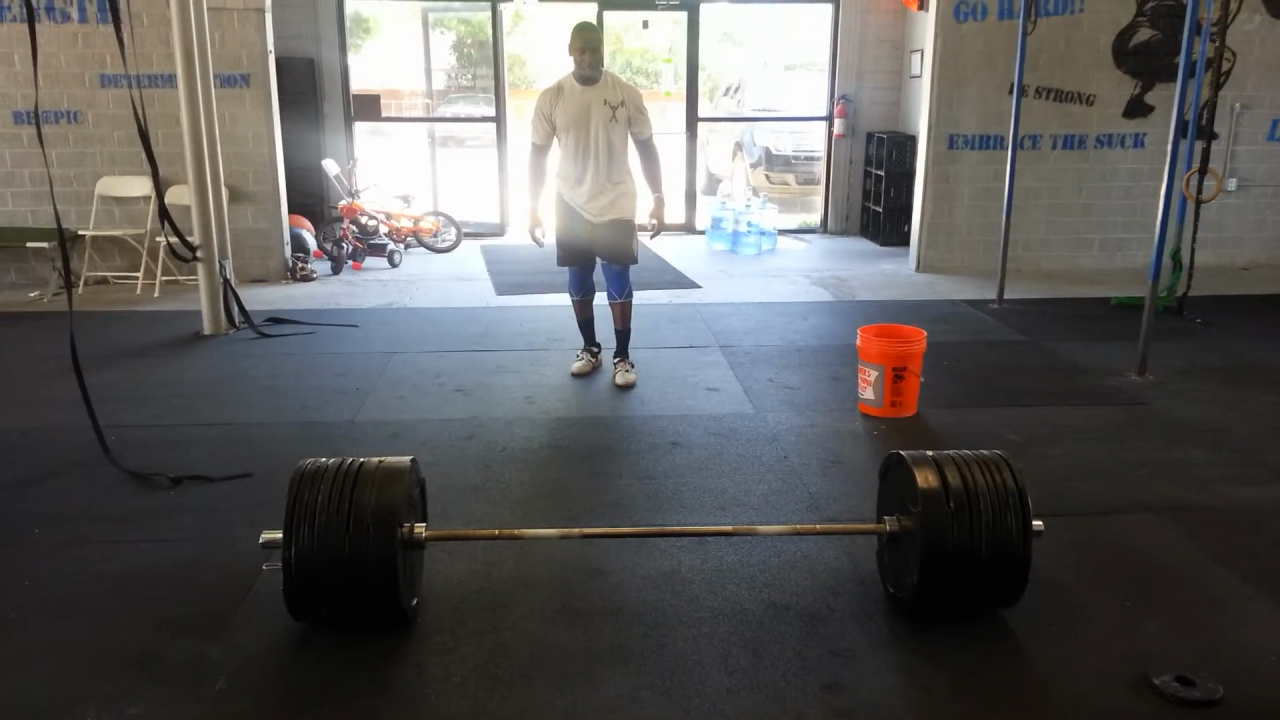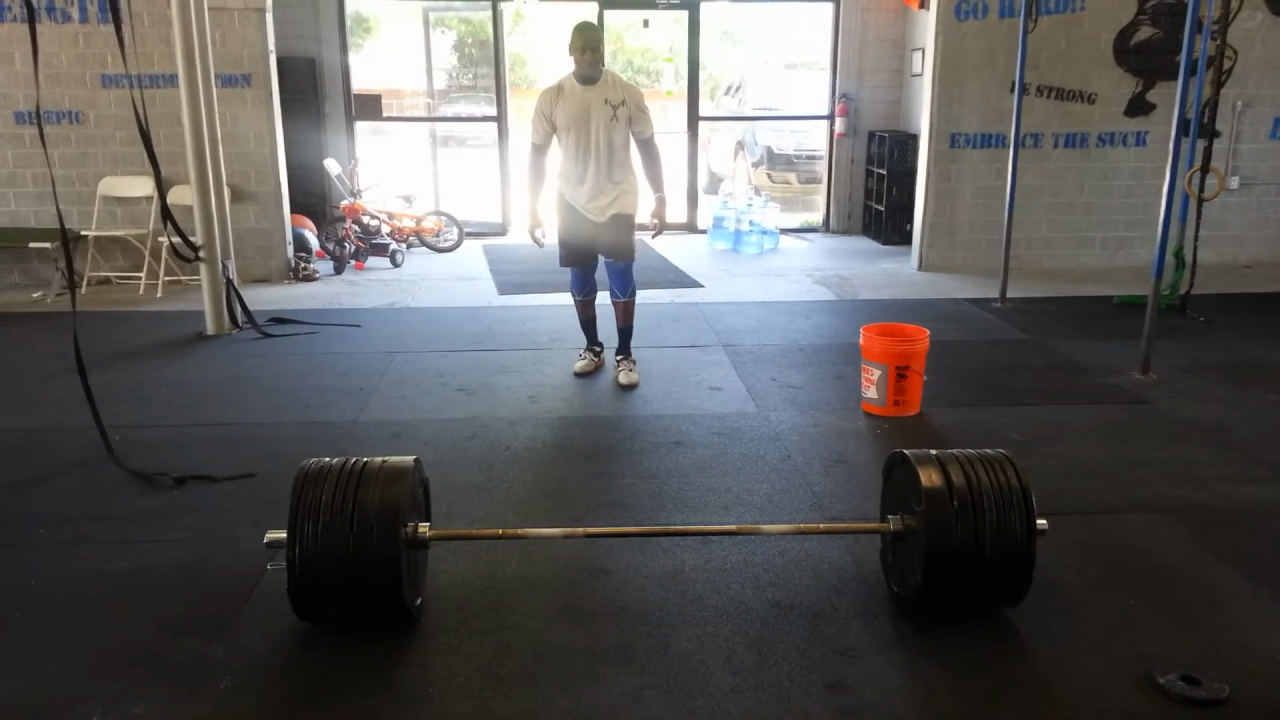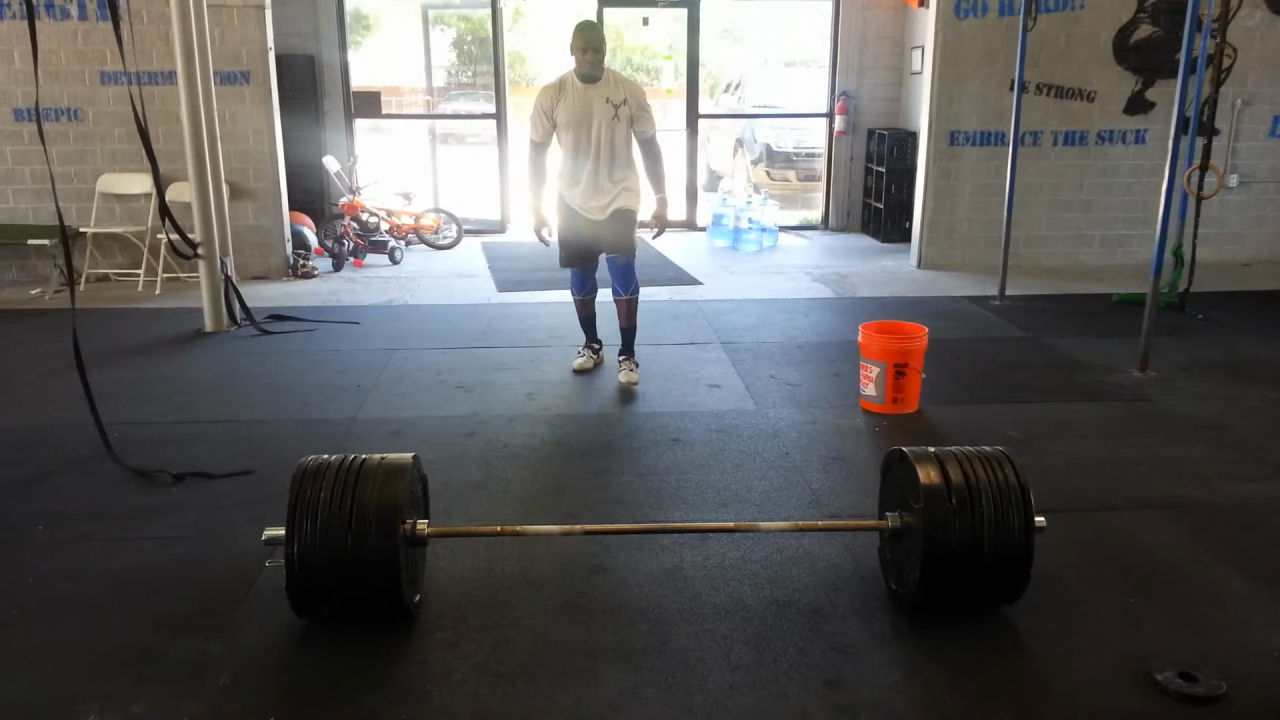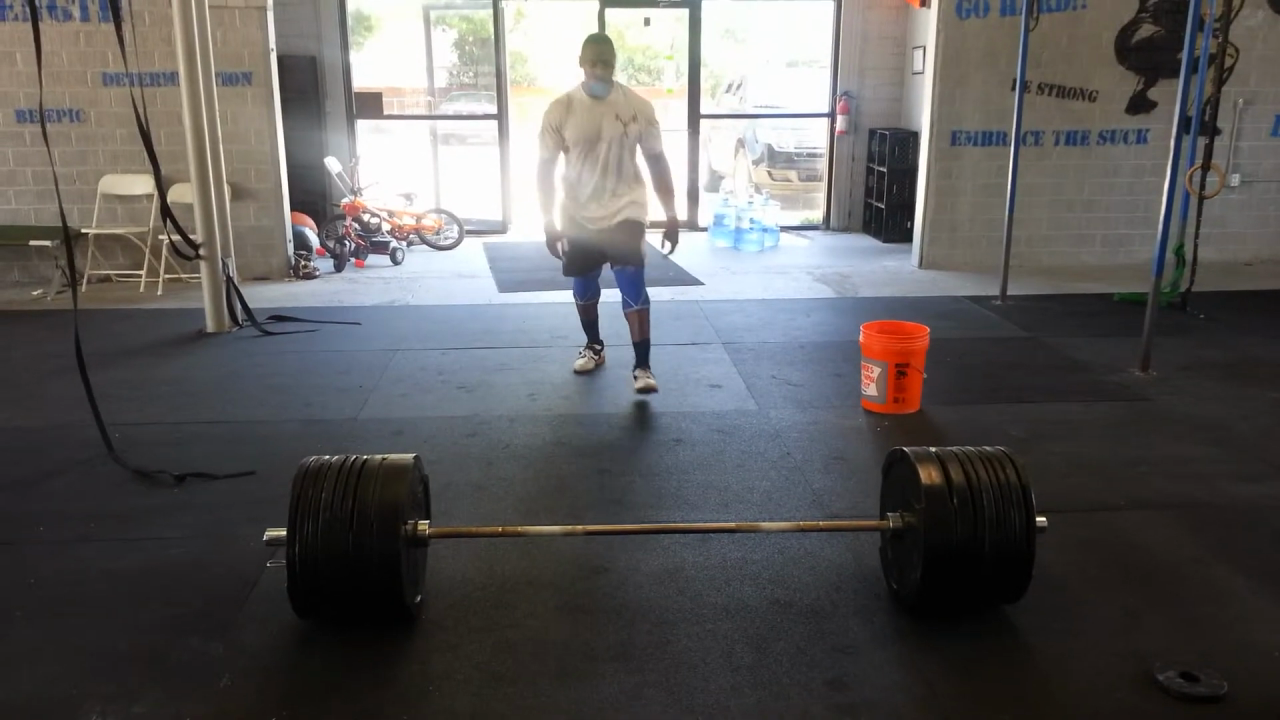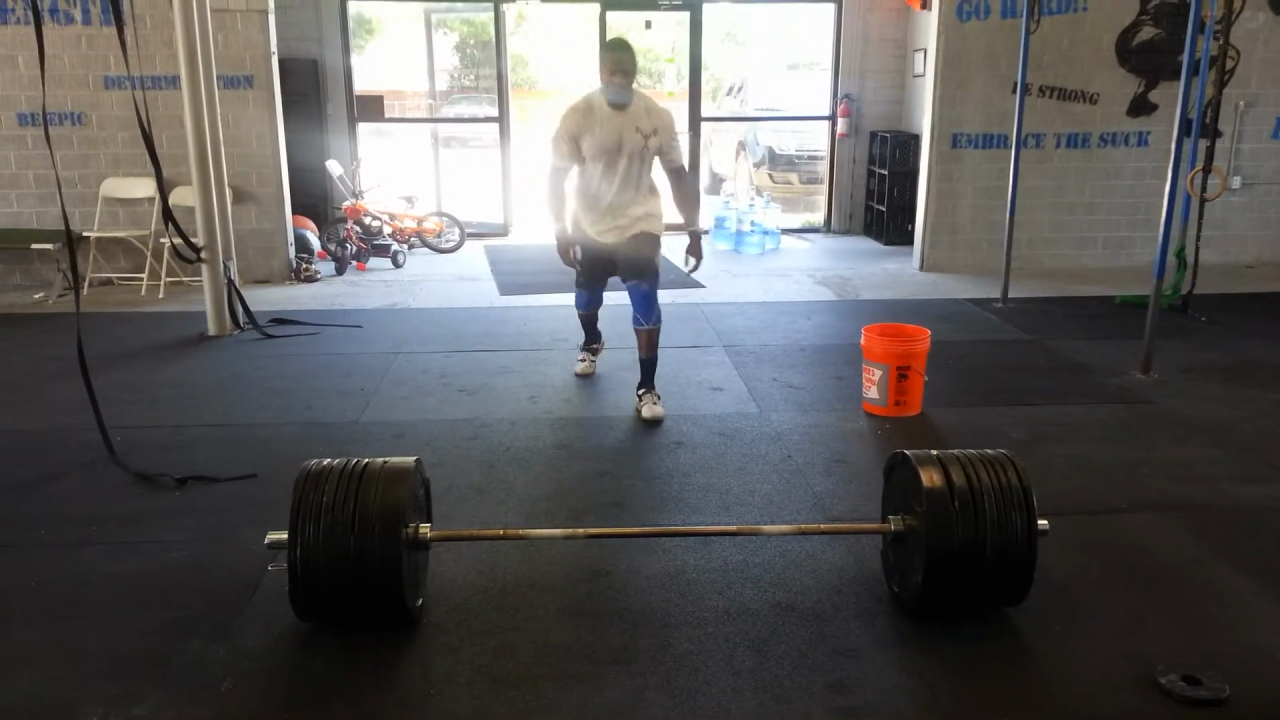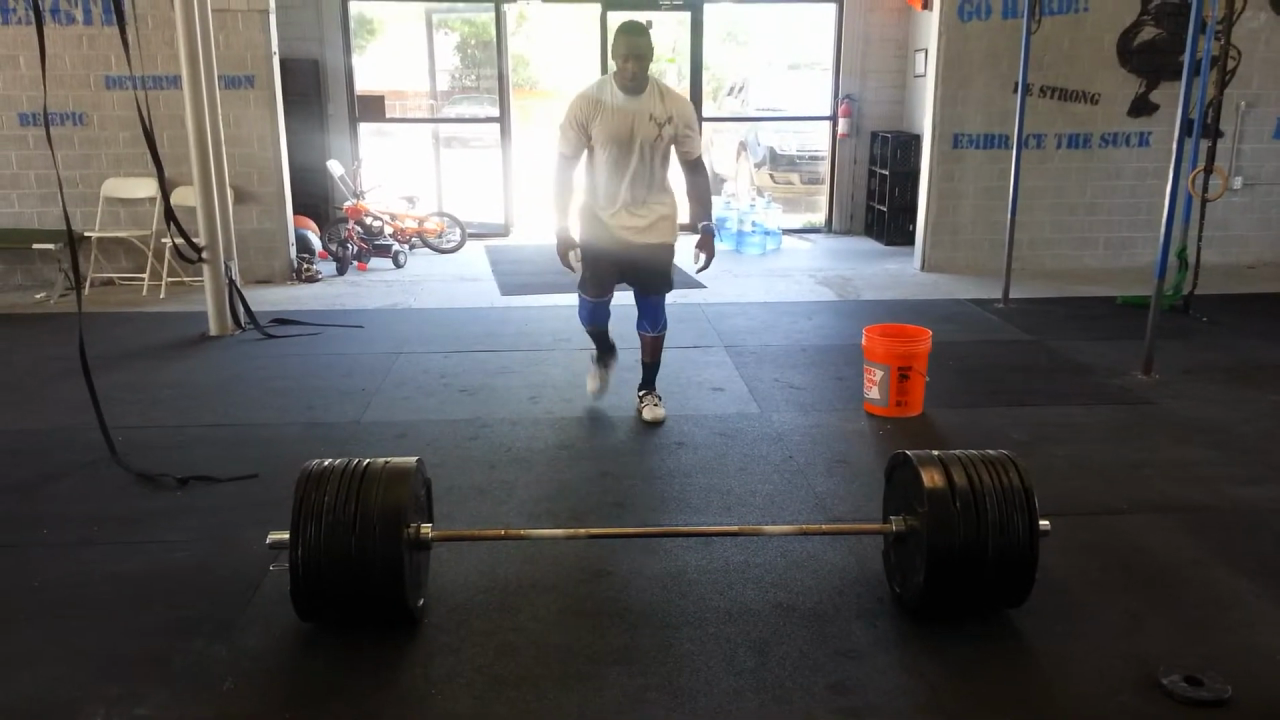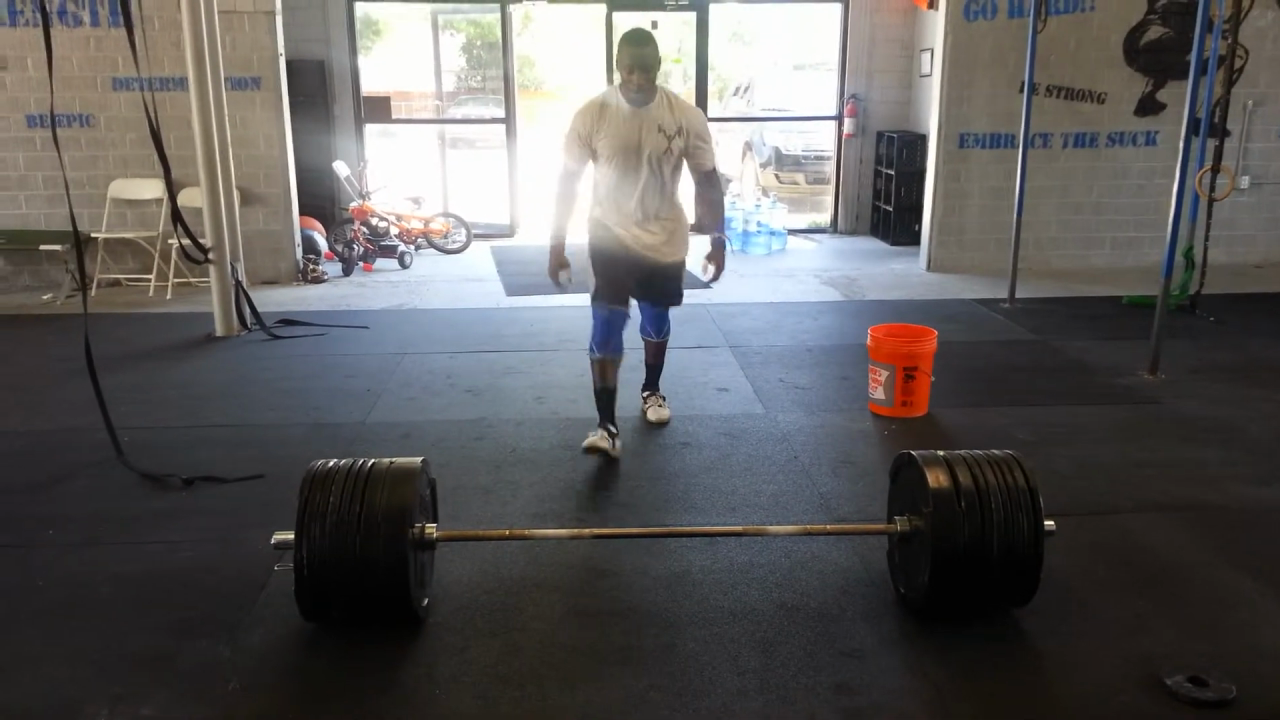
dt=0.2s
person 1, frame 1
left shoulder: (626, 94)
right shoulder: (551, 98)
left elbow: (646, 148)
right elbow: (538, 155)
left wrist: (658, 200)
right wrist: (533, 209)
left hip: (617, 205)
right hip: (572, 205)
left knee: (618, 279)
right knee: (579, 279)
left ankle: (622, 356)
right ankle: (590, 349)
person 1, frame 2
left shoulder: (628, 93)
right shoulder: (552, 97)
left elbow: (647, 147)
right elbow: (538, 154)
left wrist: (659, 199)
right wrist: (533, 208)
left hip: (618, 201)
right hip: (574, 204)
left knee: (621, 275)
right knee: (581, 278)
left ankle: (625, 354)
right ankle: (593, 348)
person 1, frame 3
left shoulder: (630, 91)
right shoulder: (552, 94)
left elbow: (649, 147)
right elbow: (538, 152)
left wrist: (661, 200)
right wrist: (537, 207)
left hip: (619, 197)
right hip: (574, 201)
left knee: (622, 268)
right knee: (581, 276)
left ankle: (628, 355)
right ankle: (592, 345)
person 1, frame 4
left shoulder: (638, 107)
right shoulder: (560, 110)
left elbow: (657, 162)
right elbow: (546, 168)
left wrist: (671, 215)
right wrist: (550, 221)
left hip: (625, 208)
right hip: (579, 212)
left knee: (631, 279)
right knee: (584, 284)
left ankle: (642, 367)
right ankle: (594, 346)
person 1, frame 5
left shoulder: (658, 117)
right shoulder: (578, 116)
left elbow: (678, 174)
right elbow: (558, 176)
left wrist: (692, 229)
right wrist: (561, 230)
left hip: (640, 220)
right hip: (590, 223)
left knee: (644, 296)
right knee: (588, 294)
left ankle: (647, 388)
right ankle: (592, 344)
person 1, frame 6
left shoulder: (676, 106)
right shoulder: (587, 103)
left elbow: (694, 167)
right elbow: (565, 166)
left wrist: (705, 226)
right wrist: (562, 227)
left hip: (655, 223)
right hip: (601, 221)
left knee: (652, 307)
right knee: (592, 306)
left ankle: (648, 389)
right ankle: (604, 351)
person 1, frame 7
left shoulder: (686, 116)
right shoulder: (593, 114)
left elbow: (707, 180)
right elbow: (569, 180)
left wrist: (717, 239)
right wrist: (556, 244)
left hip: (665, 234)
right hip: (611, 230)
left knee: (656, 318)
right knee: (609, 318)
left ankle: (651, 389)
right ankle: (607, 426)
